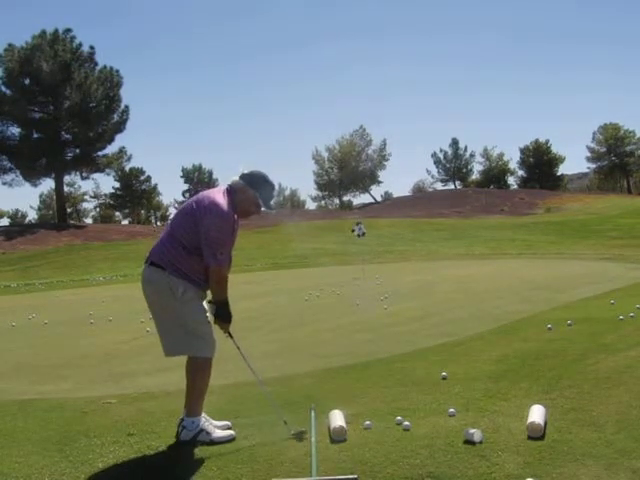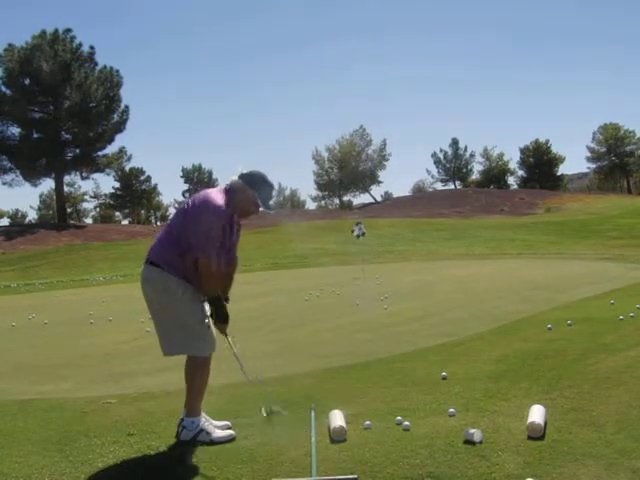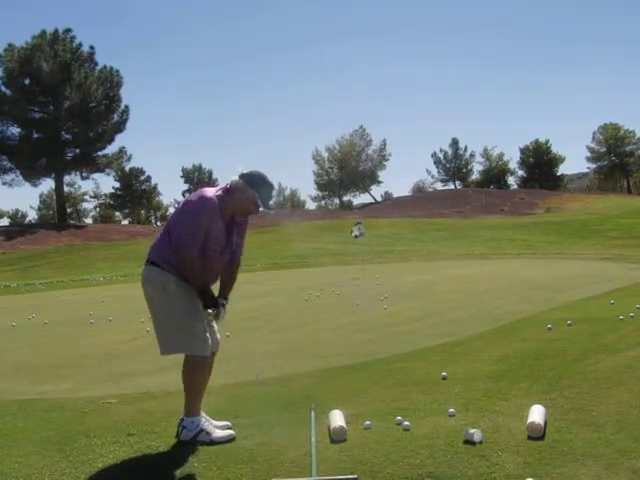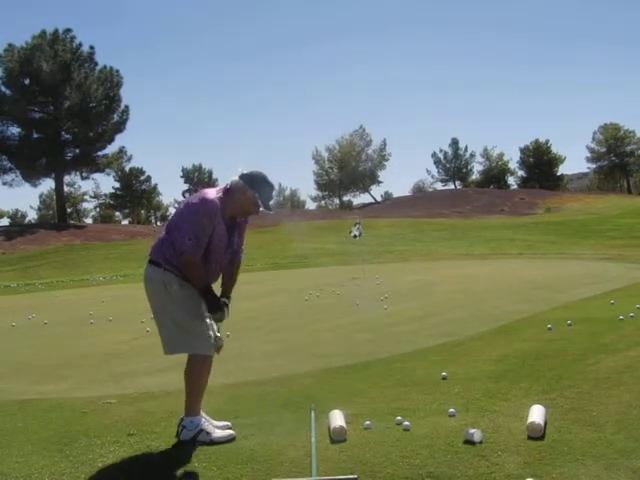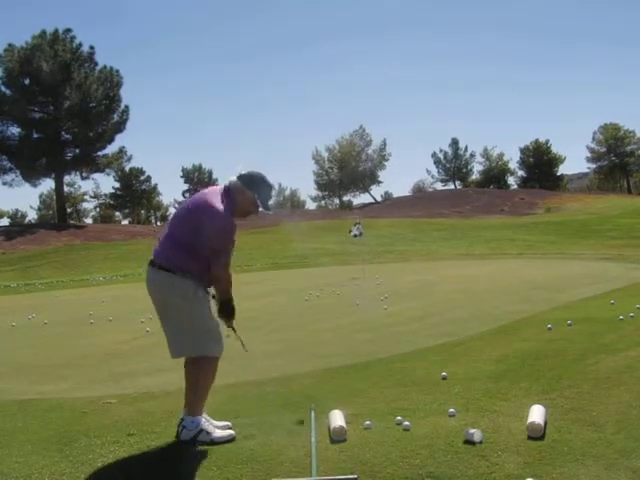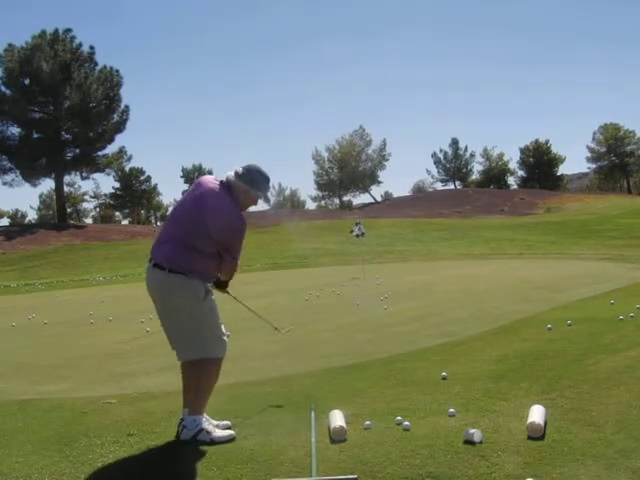
dt=0.2s
person 1, frame 1
left shoulder: (228, 210)
right shoulder: (217, 210)
left elbow: (223, 262)
right elbow: (216, 268)
left wrist: (218, 302)
right wrist: (222, 306)
left hip: (178, 280)
right hip: (169, 280)
left knee: (201, 347)
right knee: (202, 349)
left ankle: (193, 416)
right ankle: (191, 425)
person 1, frame 2
left shoulder: (232, 214)
right shoulder: (211, 207)
left elbow: (229, 259)
right elbow: (203, 262)
left wrist: (222, 301)
right wrist: (215, 303)
left hip: (184, 282)
right hip: (167, 279)
left knee: (204, 347)
right knee: (200, 348)
left ankle: (194, 415)
right ankle: (191, 425)
person 1, frame 3
left shoulder: (238, 217)
right shoulder: (205, 204)
left elbow: (233, 259)
right elbow: (185, 255)
left wrist: (222, 298)
right wrist: (206, 293)
left hip: (190, 284)
right hip: (167, 279)
left knee: (209, 348)
right knee: (198, 349)
left ankle: (194, 416)
right ankle: (191, 425)
person 1, frame 4
left shoulder: (237, 215)
right shoulder: (207, 206)
left elbow: (234, 258)
right elbow: (188, 258)
left wrist: (224, 298)
right wrist: (210, 296)
left hip: (185, 281)
right hip: (169, 278)
left knee: (210, 345)
right knee: (201, 347)
left ankle: (193, 415)
right ankle: (191, 424)
person 1, frame 5
left shoulder: (217, 195)
right shoulder: (220, 217)
left elbow: (217, 262)
right elbow: (218, 270)
left wrist: (221, 297)
right wrist: (227, 304)
left hip: (167, 276)
right hip: (178, 282)
left knee: (198, 348)
right knee: (209, 348)
left ankle: (191, 415)
right ankle: (192, 424)
person 1, frame 6
left shoulder: (205, 183)
right shoulder: (234, 218)
right elbow: (229, 264)
left wrist: (215, 276)
right wrist: (221, 281)
left hip: (158, 273)
right hip: (183, 282)
left knee: (192, 348)
right knee: (213, 349)
left ankle: (190, 415)
right ankle: (193, 424)
